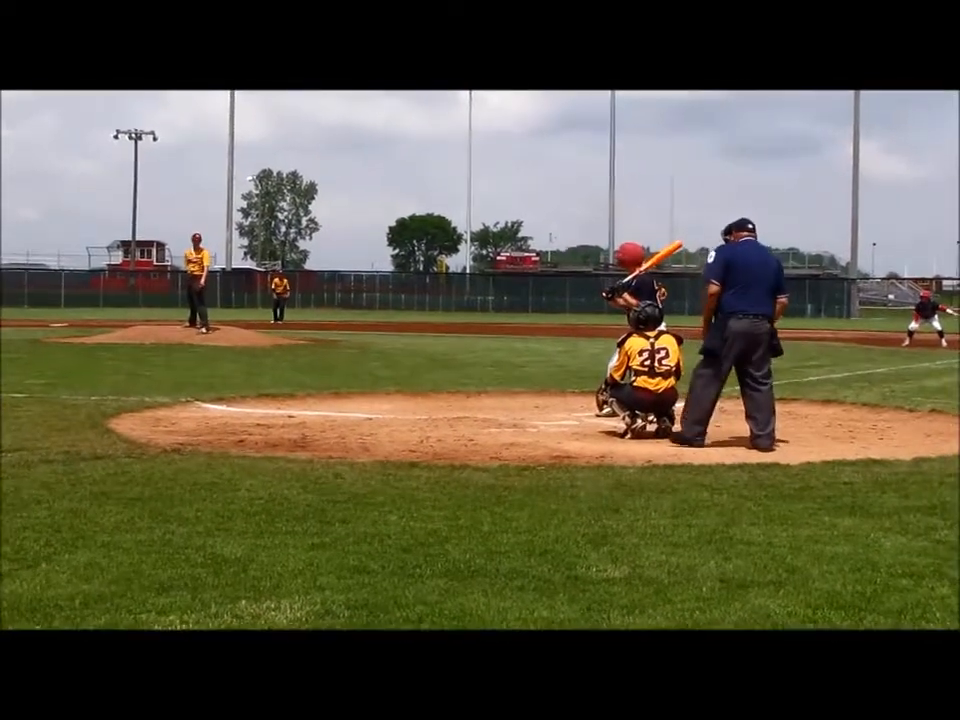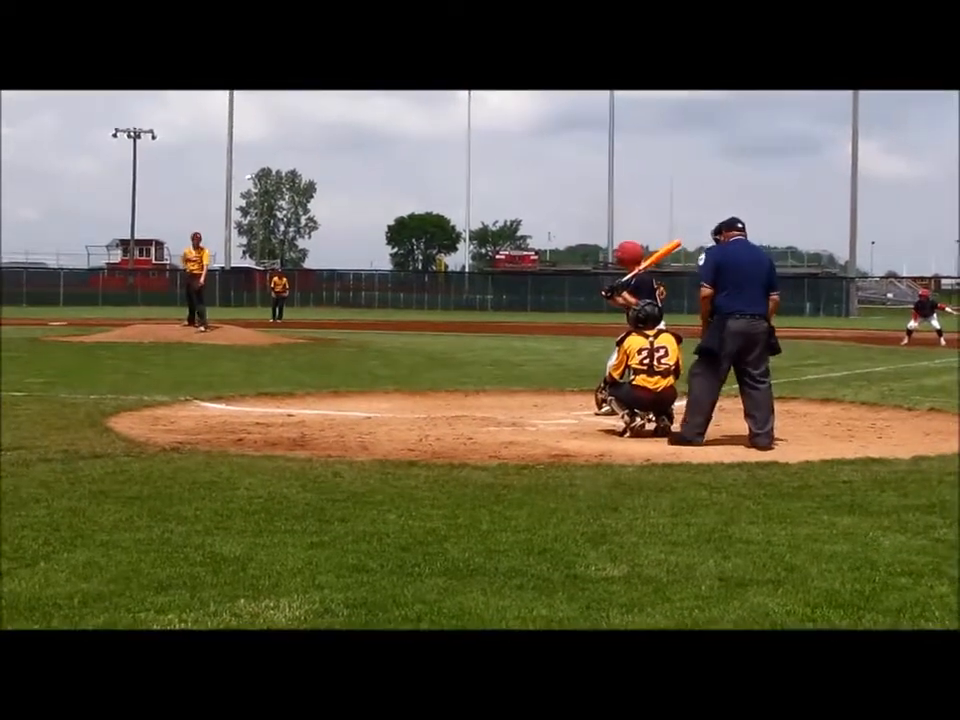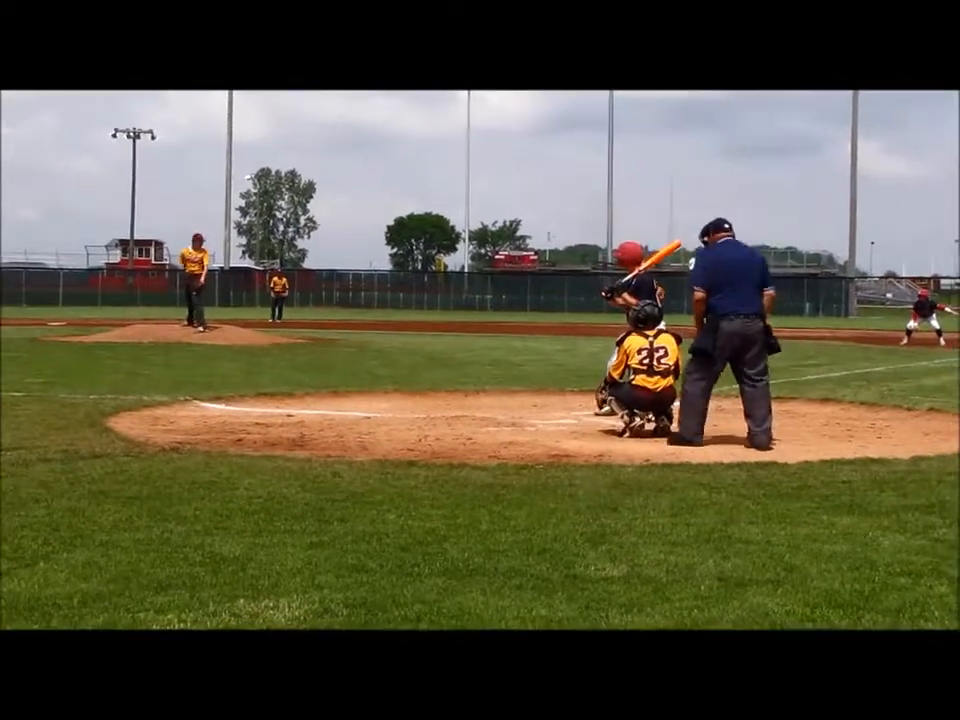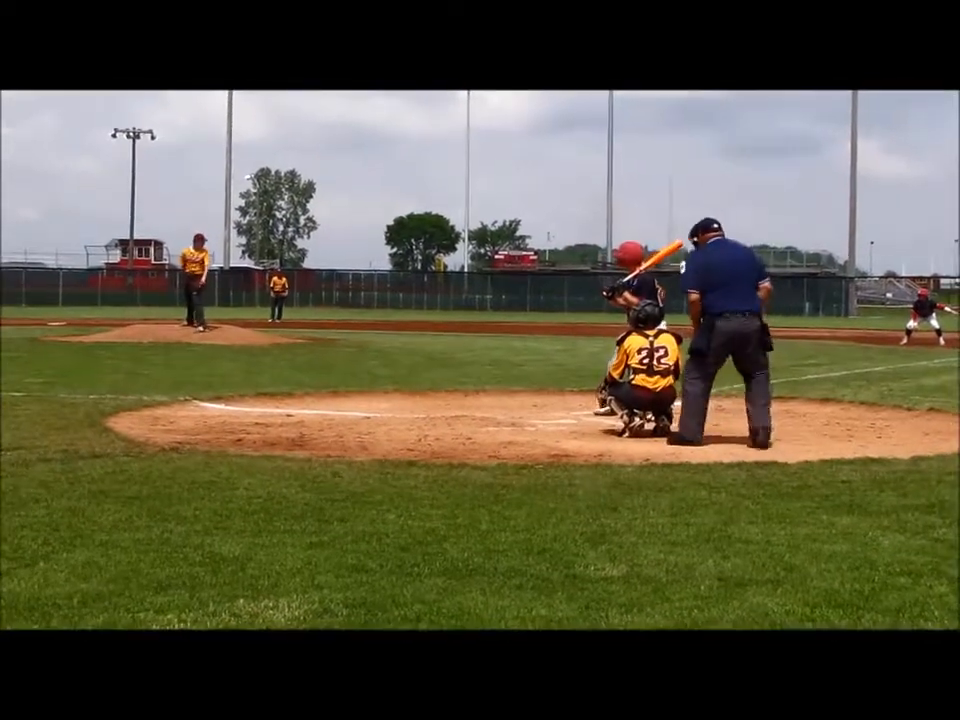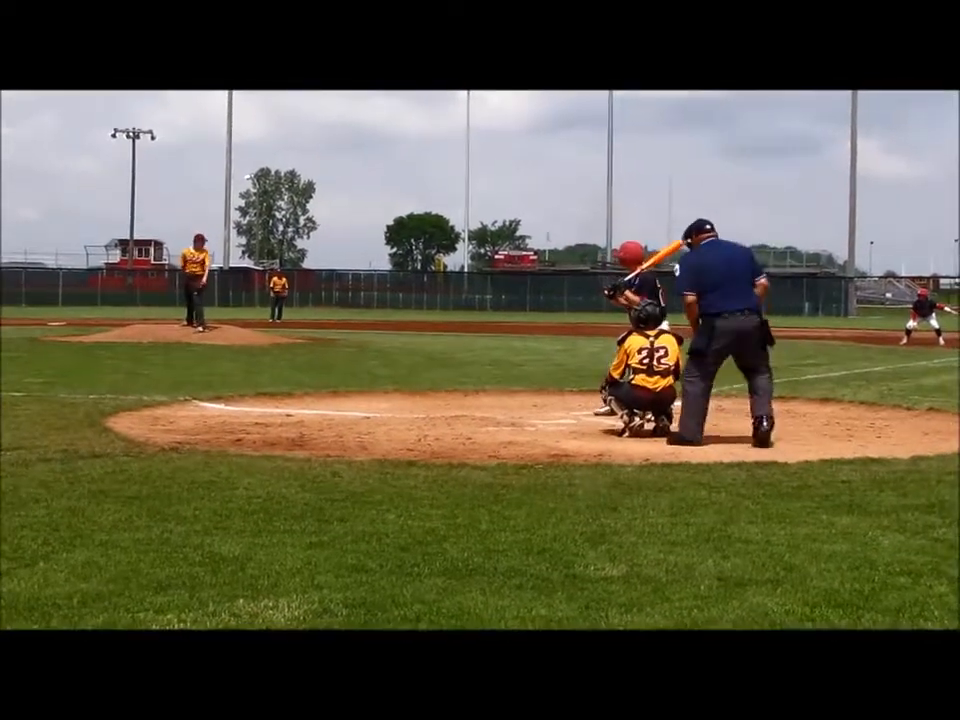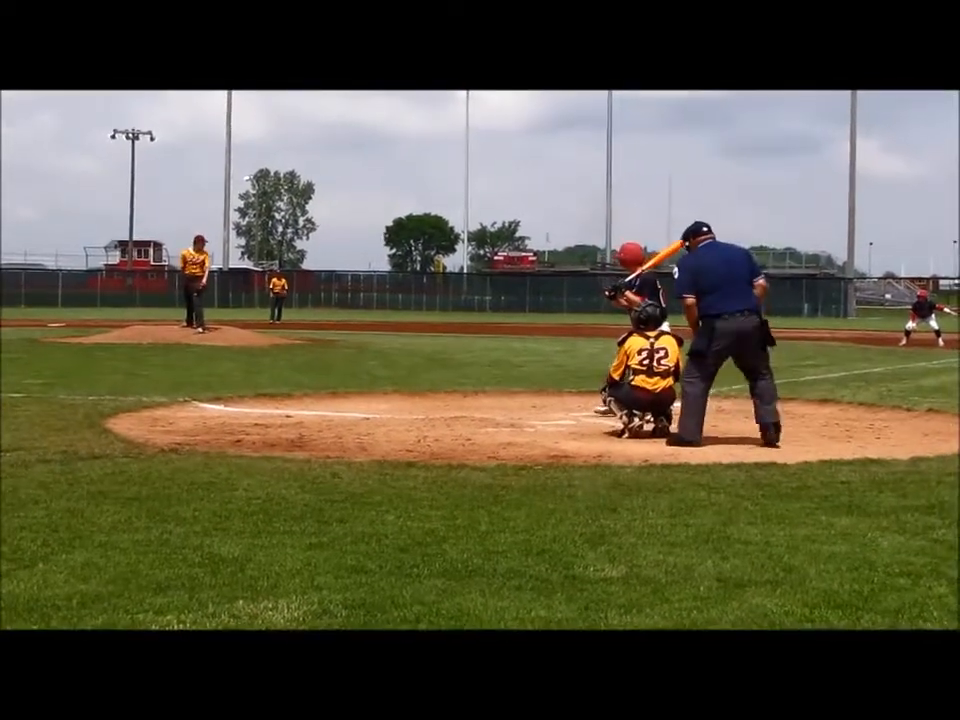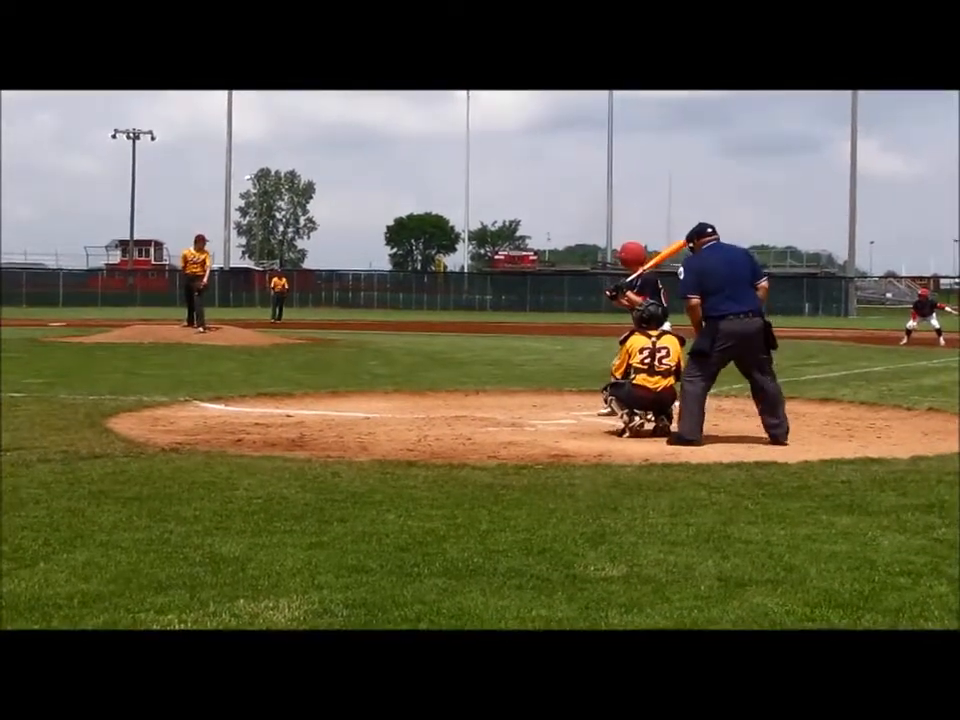
dt=0.1s
person 1, frame 1
left shoulder: (724, 252)
right shoulder: (773, 259)
left elbow: (713, 291)
right elbow: (782, 302)
left wrist: (707, 324)
left hip: (730, 325)
right hip: (761, 328)
left knee: (707, 379)
right knee: (760, 383)
left ankle: (693, 433)
right ankle: (763, 437)
person 1, frame 2
left shoulder: (715, 253)
right shoulder: (764, 257)
left elbow: (706, 293)
right elbow: (774, 298)
left wrist: (705, 324)
left hip: (726, 325)
right hip: (758, 326)
left knee: (705, 378)
right knee: (758, 382)
left ankle: (691, 433)
right ankle: (762, 436)
person 1, frame 3
left shoulder: (705, 255)
right shoulder: (756, 256)
left elbow: (699, 297)
right elbow: (769, 295)
left wrist: (700, 326)
right wrist: (758, 320)
left hip: (721, 326)
right hip: (754, 326)
left knee: (698, 377)
right knee: (756, 381)
left ankle: (690, 433)
right ankle: (761, 436)
person 1, frame 4
left shoulder: (696, 258)
right shoulder: (747, 252)
left elbow: (693, 299)
right elbow: (765, 287)
left wrist: (697, 327)
right wrist: (753, 313)
left hip: (717, 325)
right hip: (750, 324)
left knee: (696, 377)
right knee: (757, 376)
left ankle: (690, 433)
right ankle: (760, 428)
person 1, frame 5
left shoulder: (691, 259)
right shoulder: (742, 251)
left elbow: (690, 300)
right elbow: (762, 284)
left wrist: (696, 329)
right wrist: (751, 311)
left hip: (716, 325)
right hip: (750, 322)
left knee: (696, 377)
right knee: (760, 371)
left ankle: (690, 433)
right ankle: (763, 418)
person 1, frame 6
left shoulder: (688, 262)
right shoulder: (740, 252)
left elbow: (689, 302)
right elbow: (761, 285)
left wrist: (696, 331)
right wrist: (749, 313)
left hip: (717, 327)
right hip: (749, 323)
left knee: (694, 378)
right knee: (761, 375)
left ankle: (688, 434)
right ankle: (769, 428)
person 1, frame 7
left shoulder: (693, 263)
right shoulder: (743, 254)
left elbow: (694, 303)
right elbow: (763, 287)
left wrist: (699, 332)
right wrist: (752, 314)
left hip: (720, 328)
right hip: (753, 325)
left knee: (695, 378)
right knee: (763, 379)
left ankle: (689, 433)
right ankle: (778, 431)
